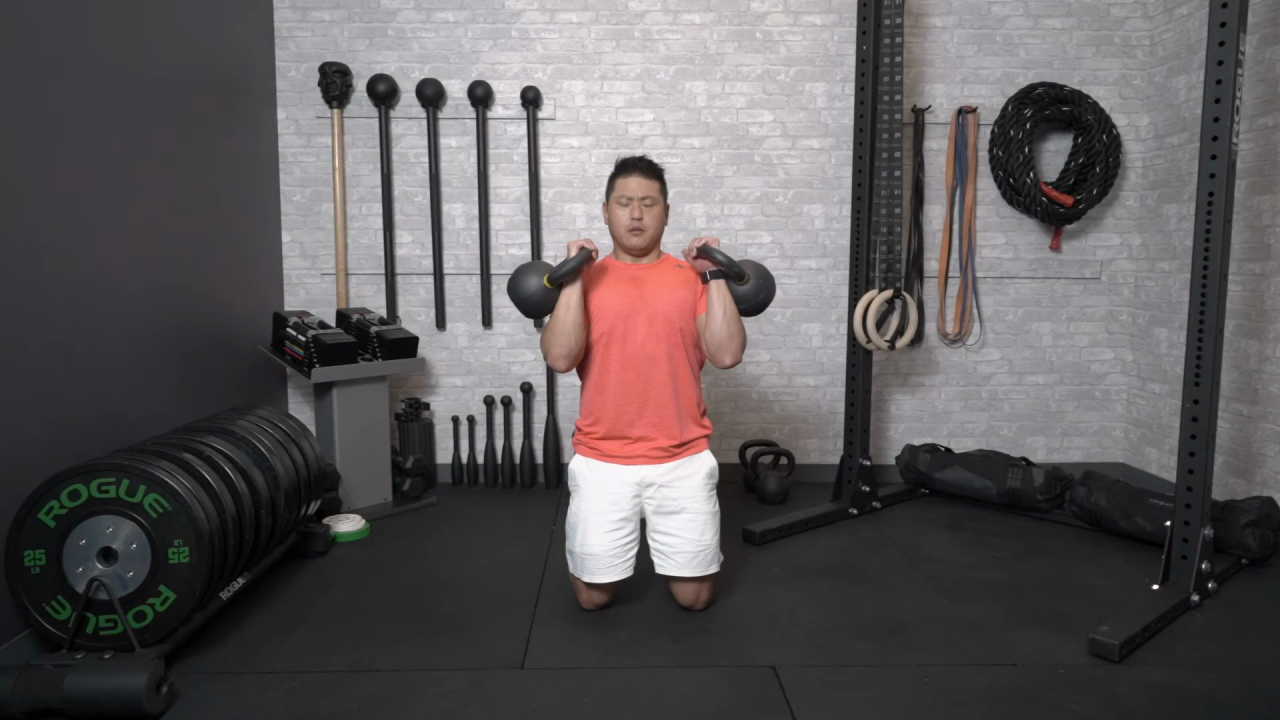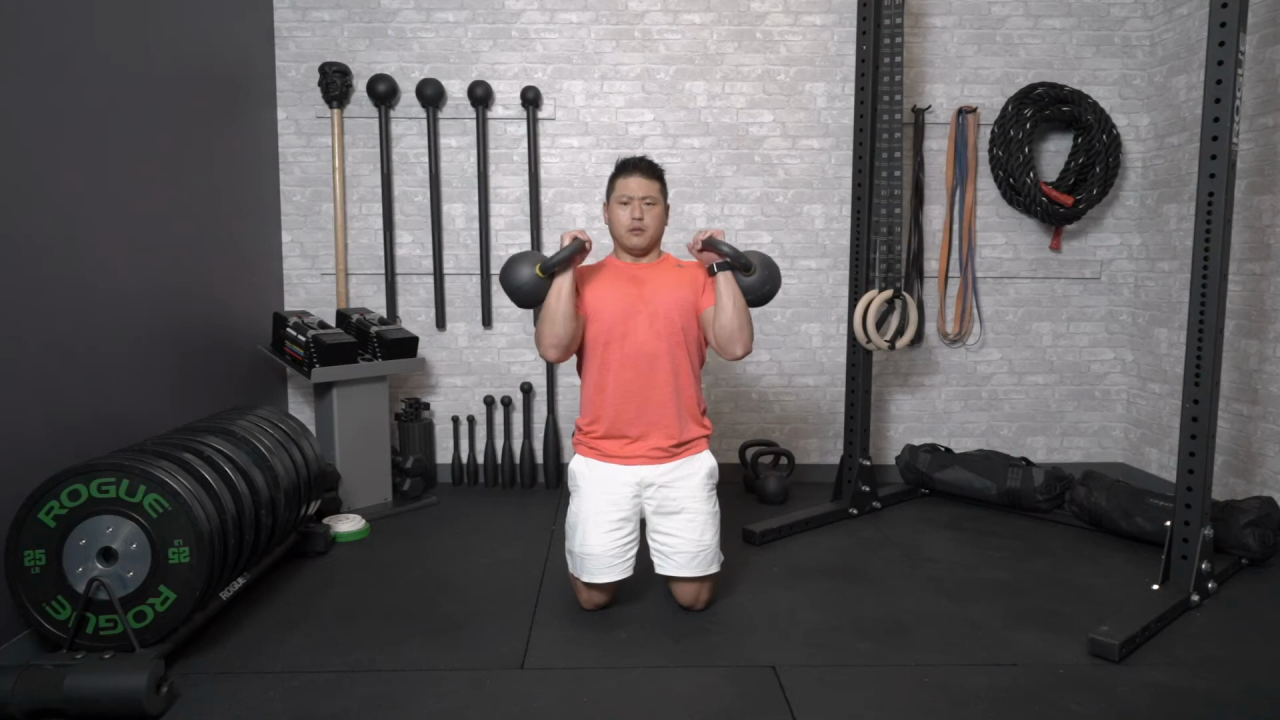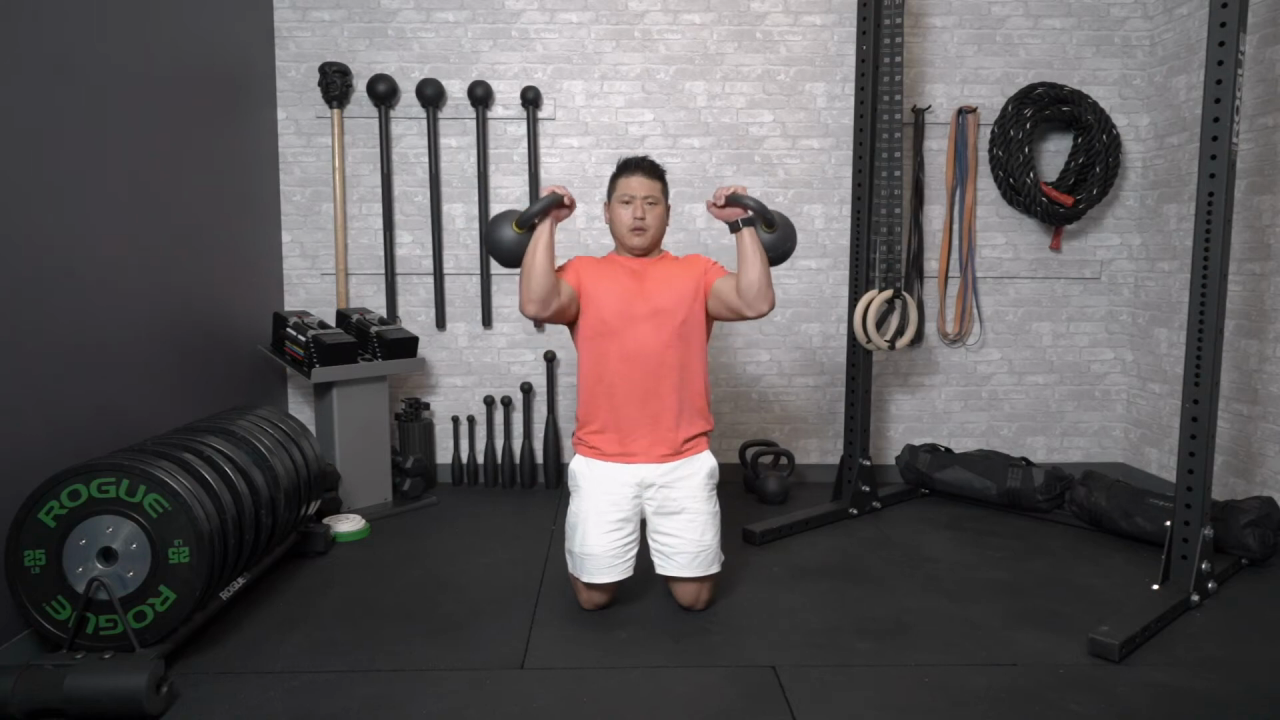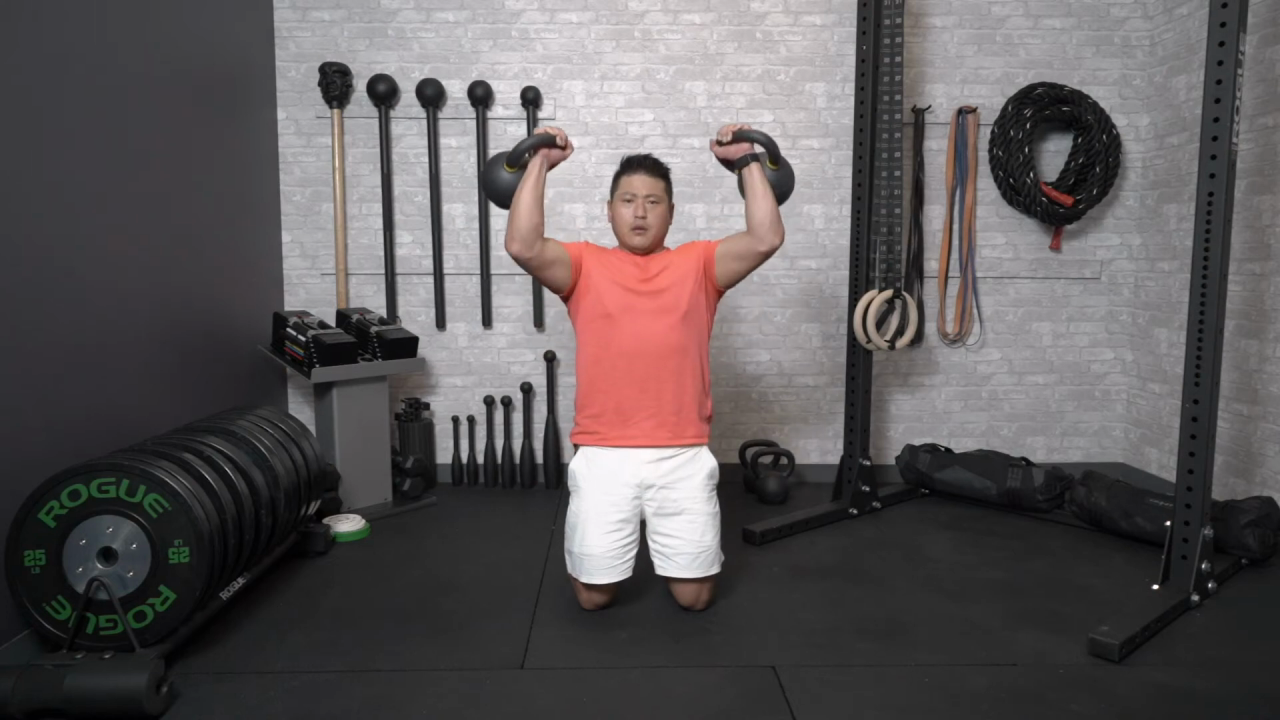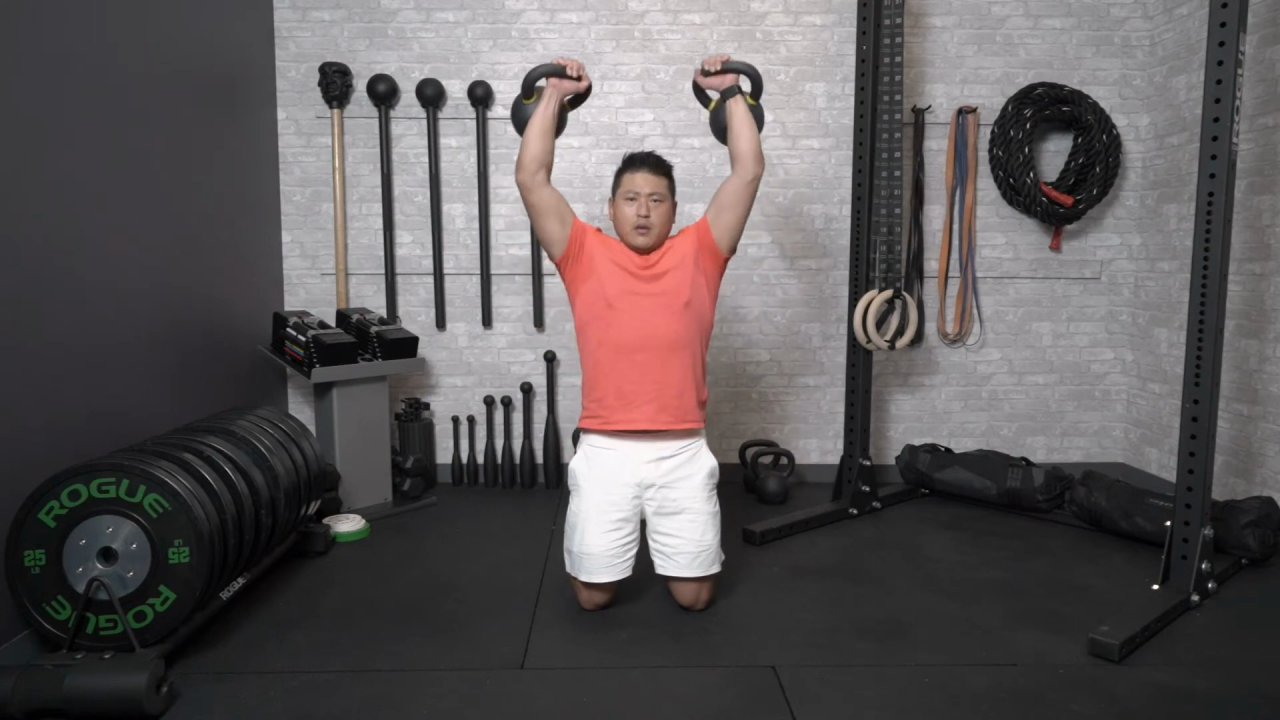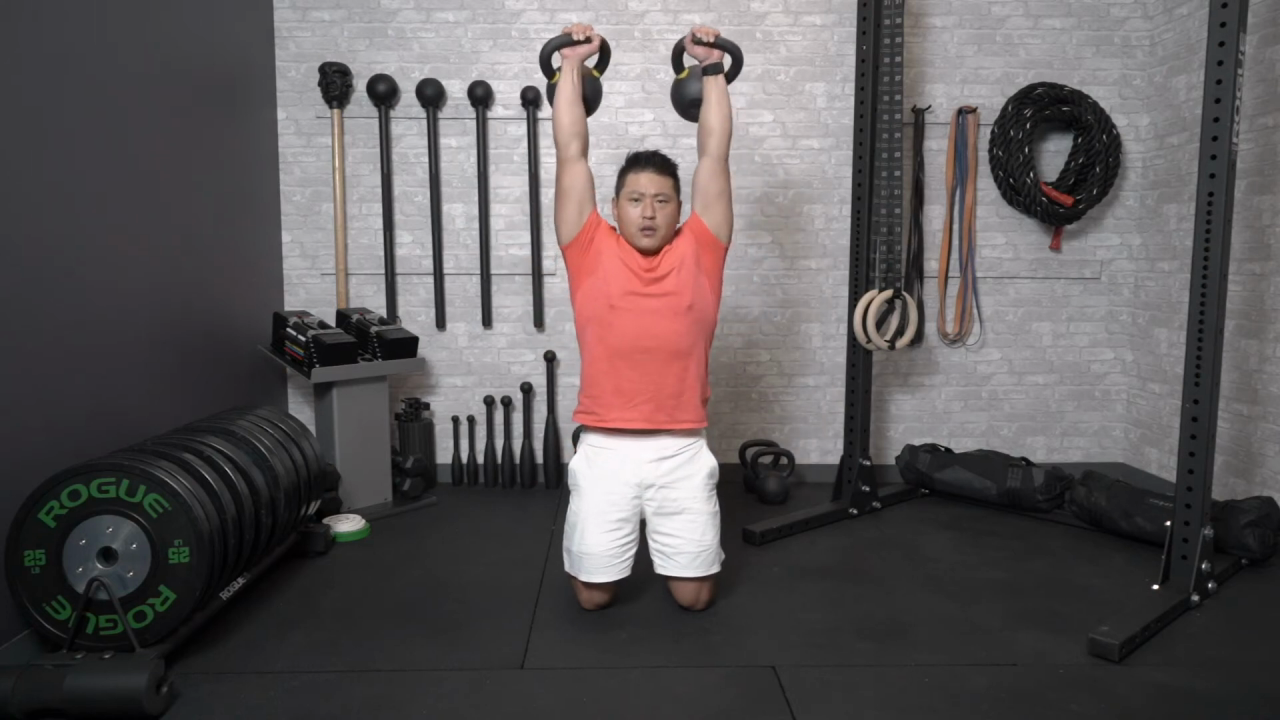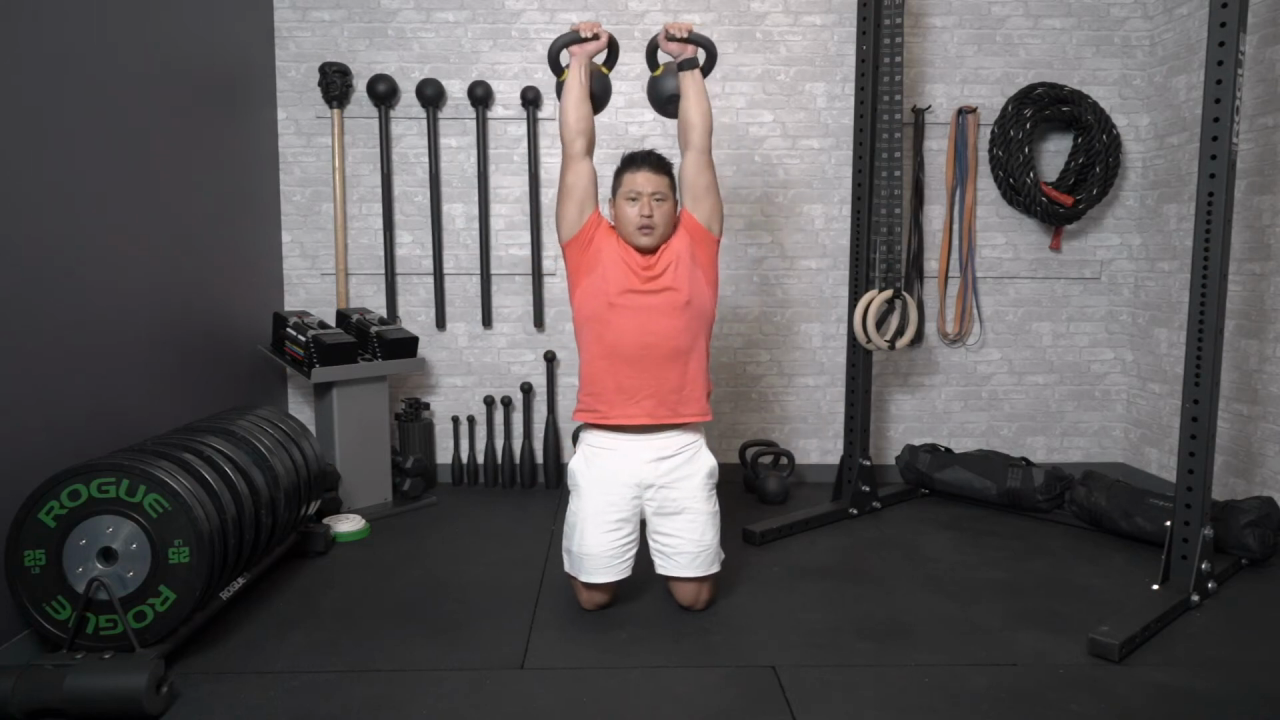
dt=0.7s
person 1, frame 1
left shoulder: (693, 276)
right shoulder: (585, 279)
left elbow: (727, 354)
right elbow: (559, 358)
left wrist: (715, 275)
right wrist: (573, 278)
left hip: (682, 460)
right hip: (602, 461)
left knee: (694, 595)
right knee: (594, 595)
left ankle: (666, 545)
person 1, frame 2
left shoulder: (696, 276)
right shoulder: (583, 279)
left elbow: (737, 346)
right elbow: (552, 348)
left wrist: (722, 266)
right wrist: (565, 266)
left hip: (682, 460)
right hip: (602, 461)
left knee: (695, 595)
right knee: (594, 594)
left ankle: (663, 545)
right ankle: (609, 549)
person 1, frame 3
left shoulder: (697, 272)
right shoulder: (583, 272)
left elbow: (756, 302)
right elbow: (536, 304)
left wrist: (742, 223)
right wrist: (546, 223)
left hip: (682, 461)
right hip: (602, 461)
left knee: (693, 594)
right knee: (594, 593)
left ankle: (664, 544)
right ankle: (623, 542)
person 1, frame 4
left shoulder: (697, 264)
right shoulder: (585, 266)
left elbow: (766, 239)
right elbow: (522, 245)
left wrist: (747, 161)
right wrist: (540, 162)
left hip: (682, 455)
right hip: (604, 455)
left knee: (694, 594)
right knee: (594, 593)
left ankle: (668, 549)
right ankle: (598, 550)
person 1, frame 5
left shoulder: (697, 254)
right shoulder: (585, 255)
left elbow: (748, 172)
right elbow: (530, 176)
left wrist: (731, 92)
right wrist: (554, 93)
left hip: (682, 451)
right hip: (605, 450)
left knee: (694, 593)
right knee: (594, 593)
left ankle: (669, 541)
right ankle: (620, 541)
person 1, frame 6
left shoulder: (698, 252)
right shoulder: (592, 252)
left elbow: (714, 154)
right elbow: (571, 153)
left wrist: (711, 67)
right wrist: (571, 64)
left hip: (681, 451)
right hip: (605, 450)
left knee: (694, 593)
right knee: (593, 593)
left ankle: (666, 541)
right ankle: (619, 542)
person 1, frame 7
left shoulder: (693, 249)
right shoulder: (591, 249)
left elbow: (696, 146)
right elbow: (577, 149)
left wrist: (687, 61)
right wrist: (580, 60)
left hip: (681, 447)
right hip: (605, 447)
left knee: (695, 592)
right knee: (594, 593)
left ankle: (665, 541)
right ankle: (619, 542)
